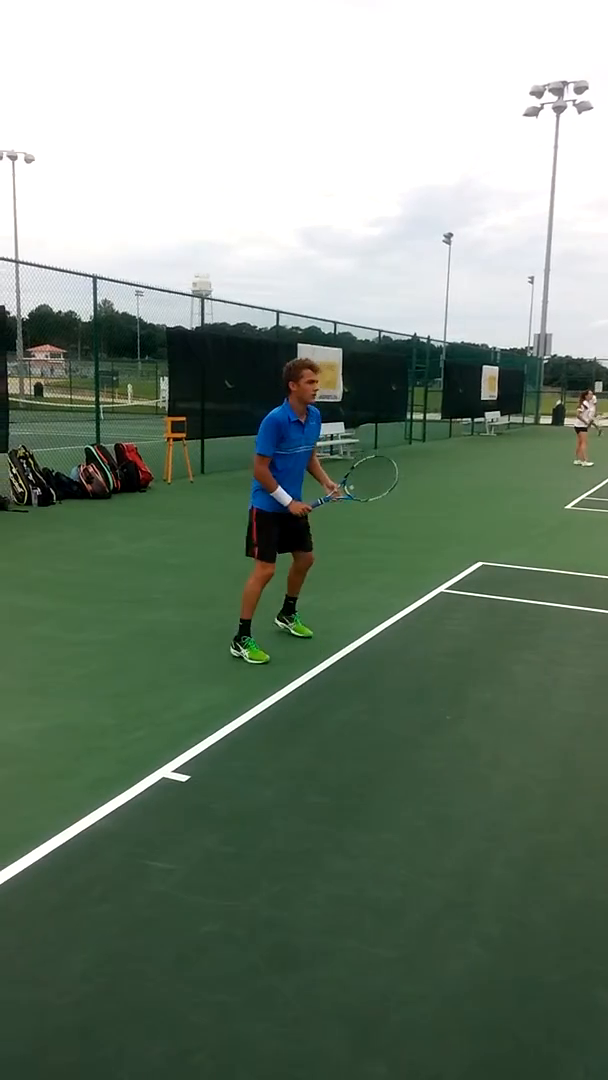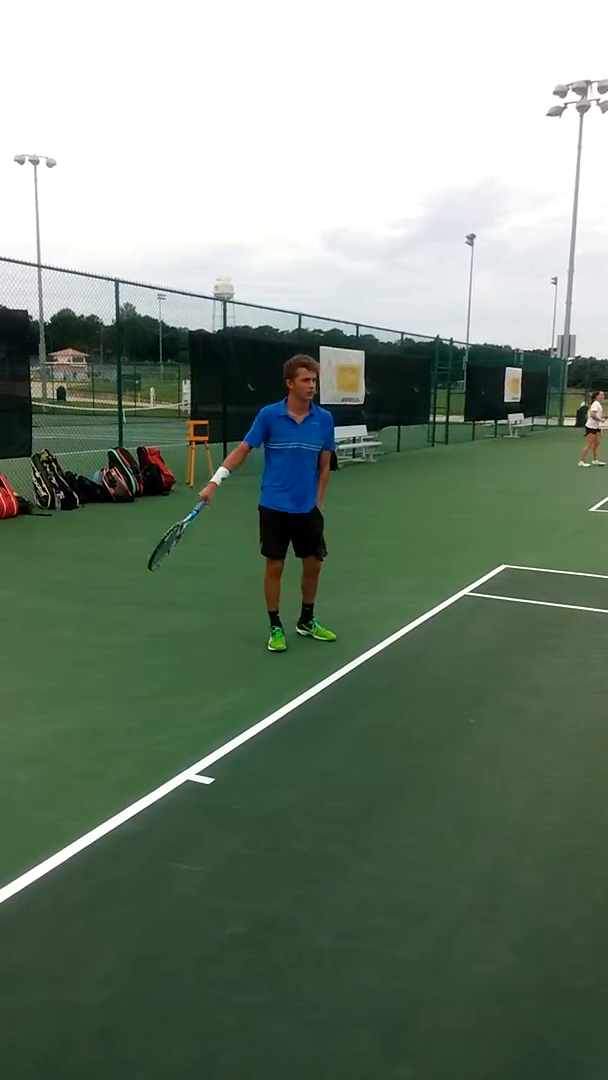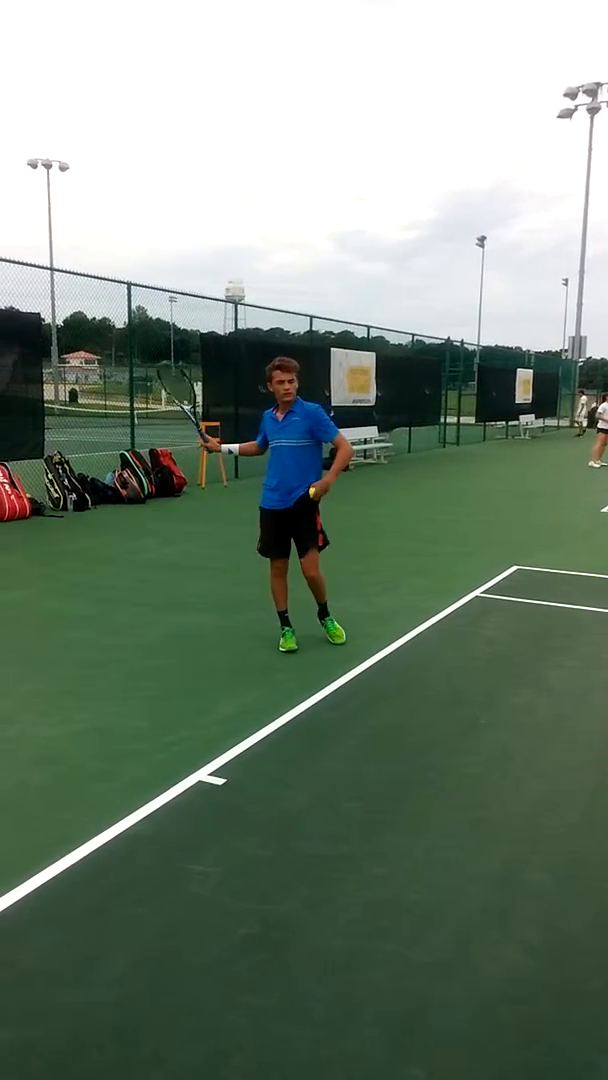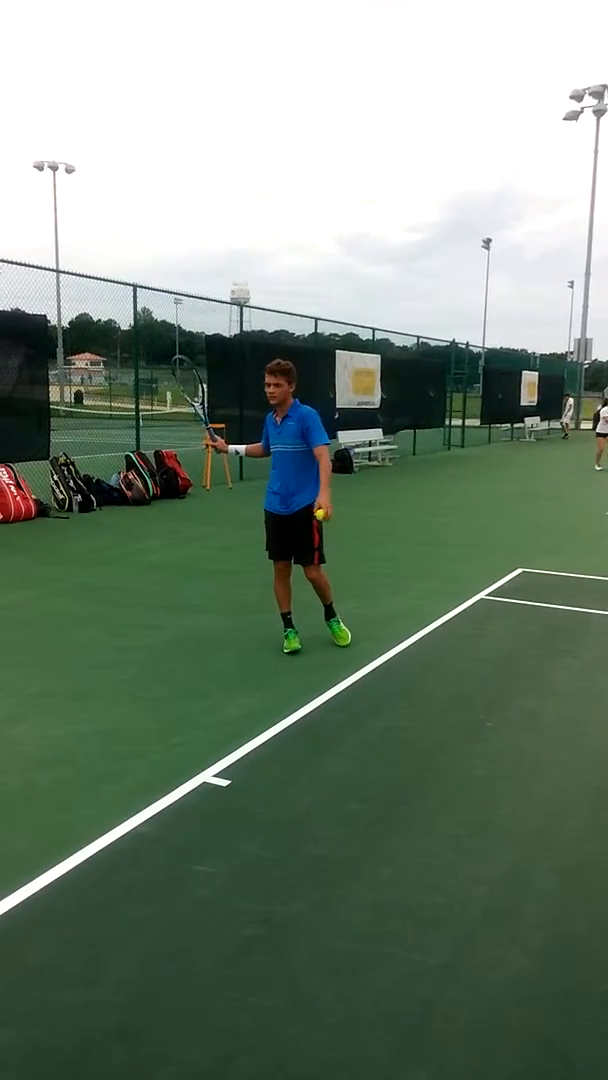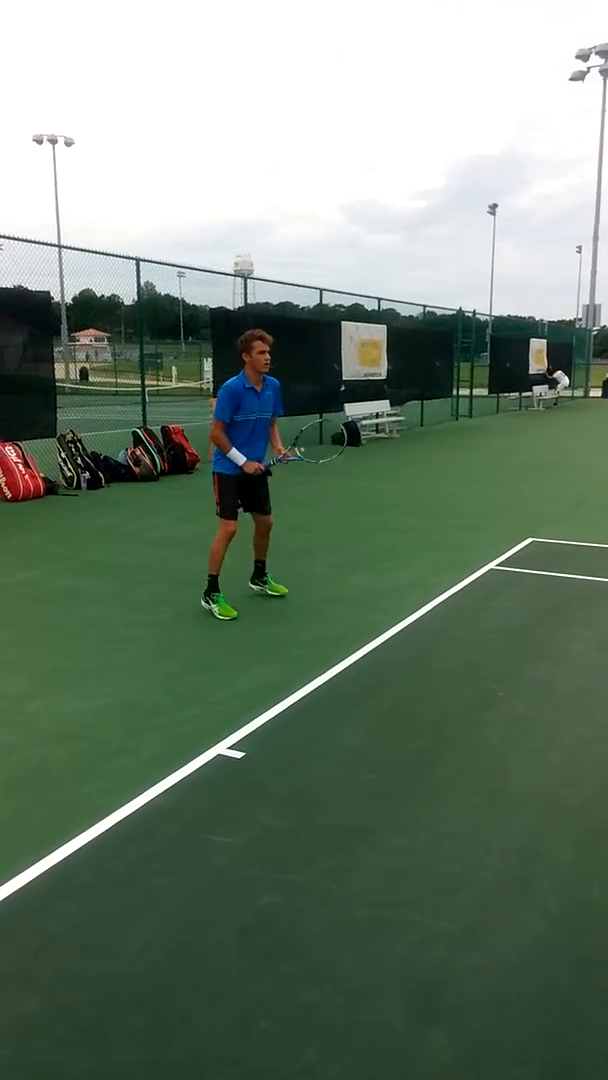
dt=0.7s
person 1, frame 1
left shoulder: (314, 416)
right shoulder: (275, 420)
right elbow: (260, 469)
left wrist: (326, 481)
right wrist: (289, 501)
left hip: (293, 504)
right hip: (267, 505)
left knee: (305, 558)
right knee: (264, 570)
left ankle: (287, 614)
right ankle: (242, 639)
person 1, frame 2
left shoulder: (324, 419)
right shoulder: (268, 415)
left elbow: (324, 464)
right elbow: (241, 451)
left wrist: (318, 501)
right wrist: (214, 482)
left hip: (307, 508)
right hip: (274, 506)
left knee: (313, 564)
right knee: (274, 566)
left ankle: (307, 620)
right ankle: (275, 627)
person 1, frame 3
left shoulder: (312, 412)
right shoulder: (268, 417)
left elbow: (345, 448)
left wrist: (328, 478)
right wrist: (221, 447)
left hip: (304, 502)
right hip: (271, 504)
left knee: (310, 568)
right knee: (278, 567)
left ankle: (325, 616)
right ankle: (285, 628)
person 1, frame 4
left shoulder: (307, 416)
right shoulder: (270, 420)
left elbow: (323, 458)
left wrist: (324, 494)
right wrist: (228, 448)
left hip: (304, 508)
right hip: (275, 508)
left knee: (313, 571)
right knee: (281, 569)
left ankle: (332, 618)
right ankle: (289, 629)
person 1, frame 5
left shoulder: (273, 386)
right shoulder: (231, 388)
right elbow: (216, 434)
left wrist: (278, 447)
right wrist: (242, 462)
left hip: (255, 468)
right hip: (228, 468)
left knee: (265, 523)
right knee: (228, 527)
left ankle: (259, 577)
right ankle: (211, 593)
